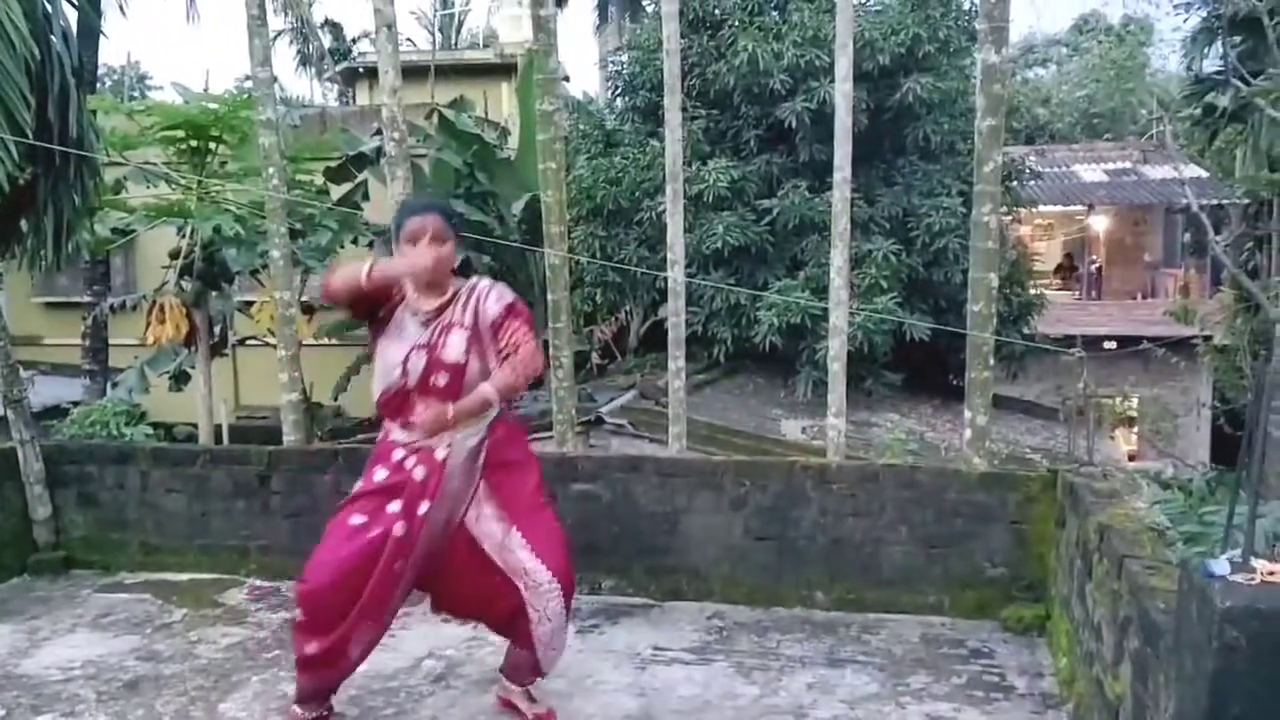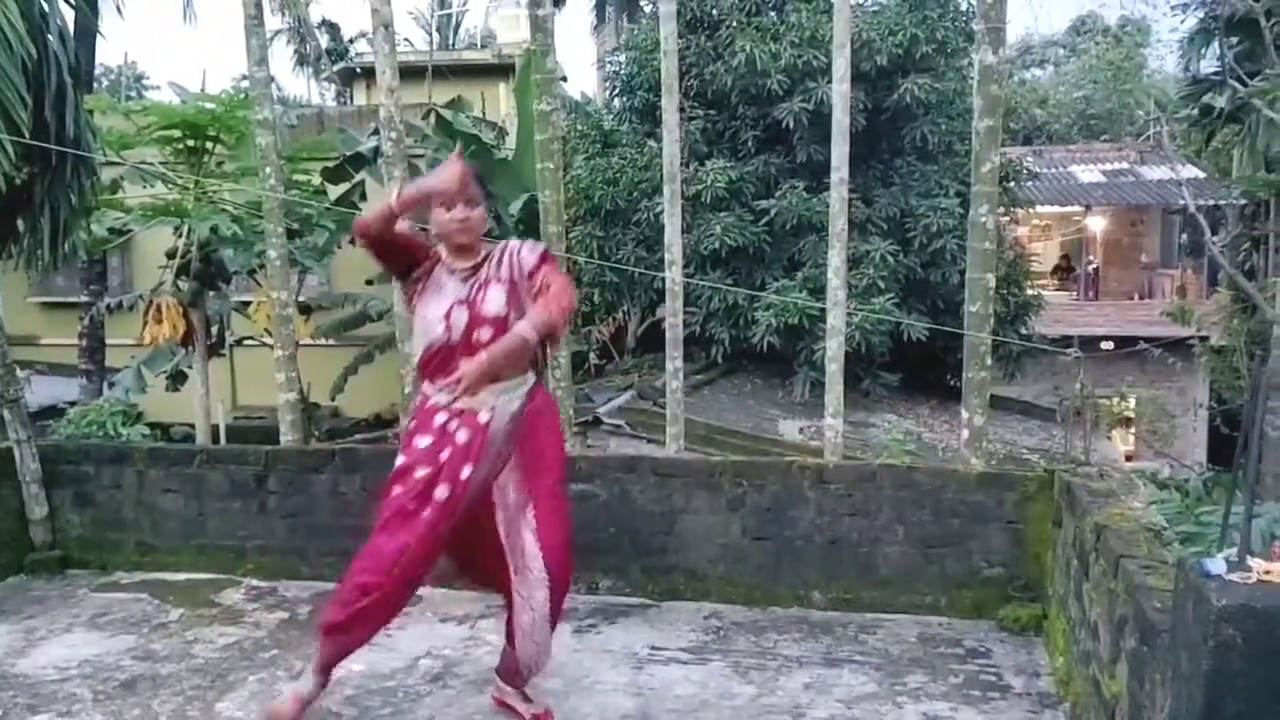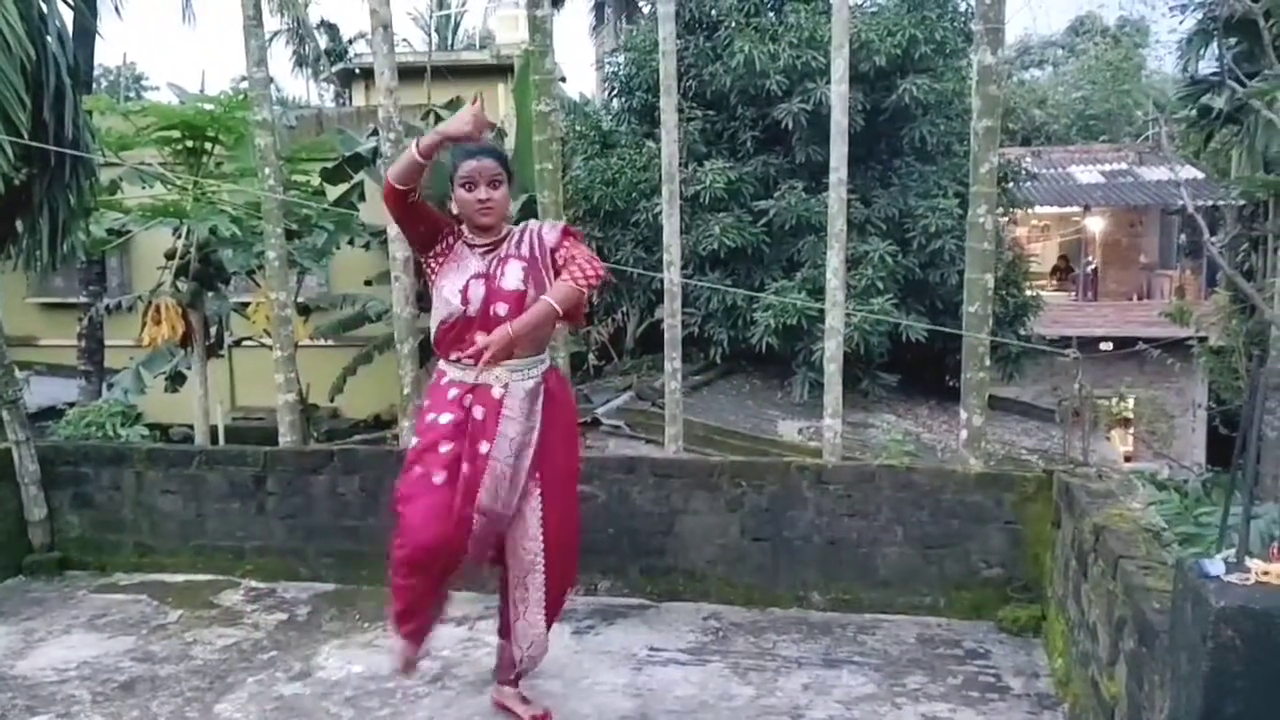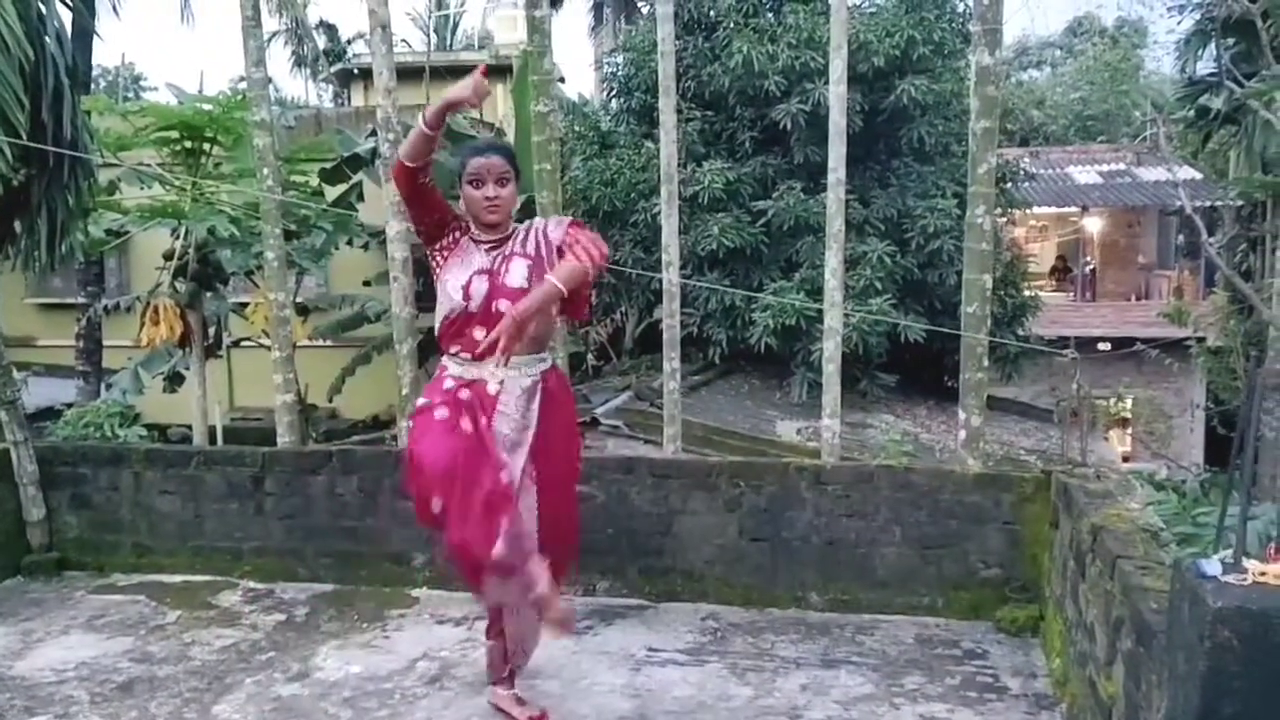
dt=0.2s
person 1, frame 1
left shoulder: (489, 299)
right shoulder: (390, 303)
left elbow: (527, 362)
right elbow: (333, 288)
left wrist: (458, 410)
right wrist: (391, 272)
left hip: (484, 458)
right hip: (407, 462)
left knee: (545, 571)
right knee: (335, 578)
person 1, frame 2
left shoulder: (520, 258)
right shoulder: (420, 266)
left elbow: (559, 301)
right elbow: (371, 231)
left wrist: (493, 358)
right wrist: (420, 191)
left hip: (519, 423)
right hip: (441, 427)
left knee: (540, 557)
right knee: (398, 549)
person 1, frame 3
left shoulder: (542, 240)
right shoulder: (440, 244)
left elbow: (588, 272)
right elbow: (396, 191)
left wrist: (519, 327)
right wrist: (444, 136)
left hip: (532, 403)
right hip: (457, 400)
left knee: (534, 540)
right knee: (430, 528)
right ankle: (413, 626)
person 1, frame 4
left shoulder: (545, 236)
right shoulder: (447, 238)
left elbow: (592, 252)
right elbow: (407, 173)
left wrist: (529, 310)
right wrist: (444, 106)
left hip: (533, 399)
right hip: (458, 390)
left knee: (515, 530)
right knee: (442, 459)
right ankle: (535, 570)
